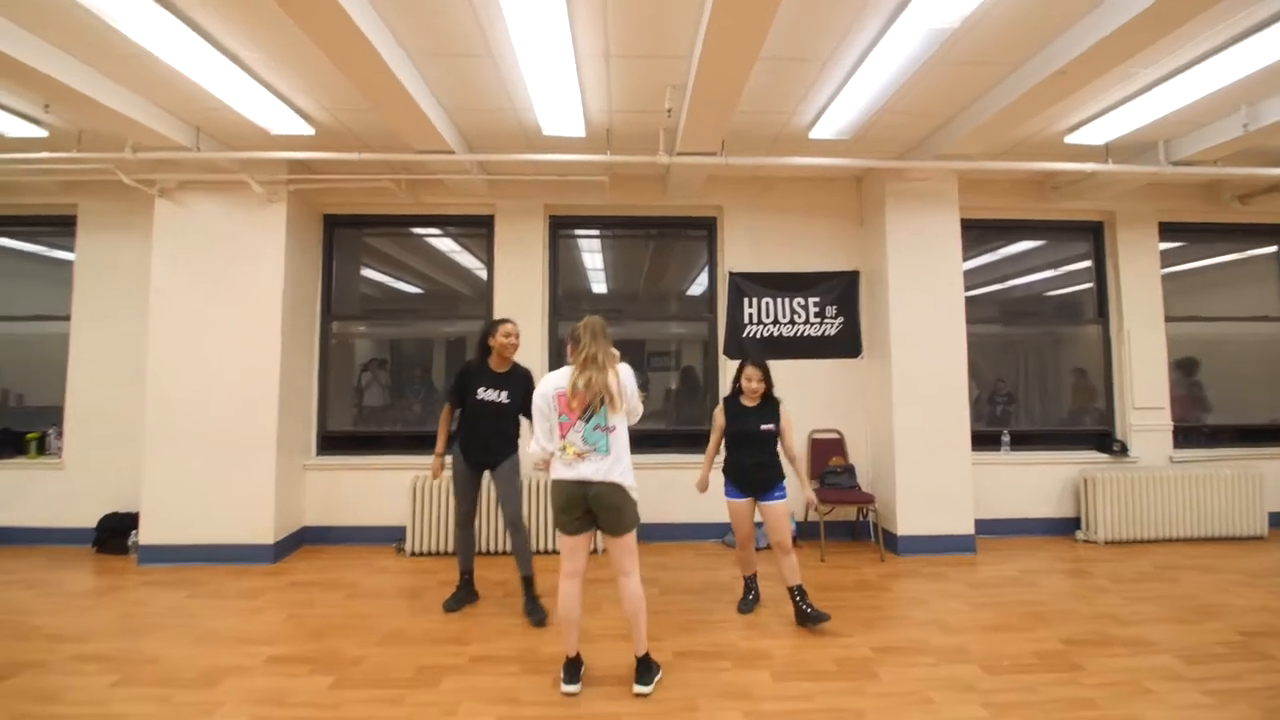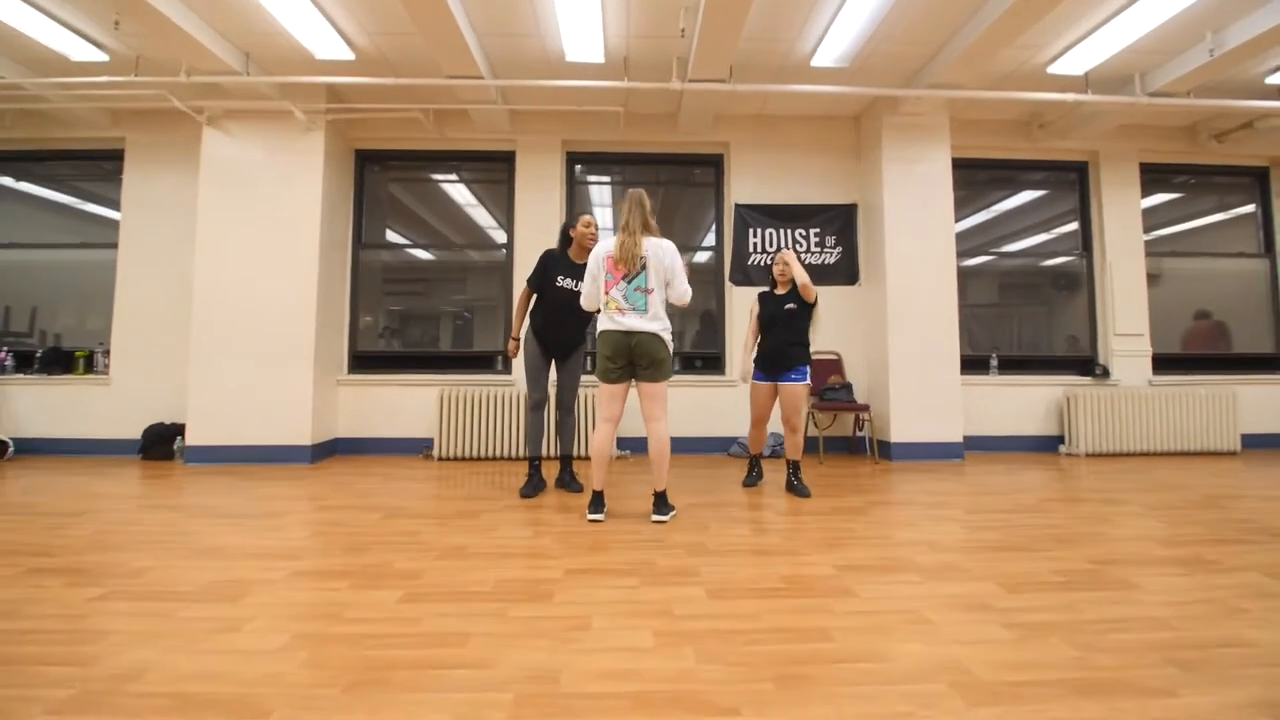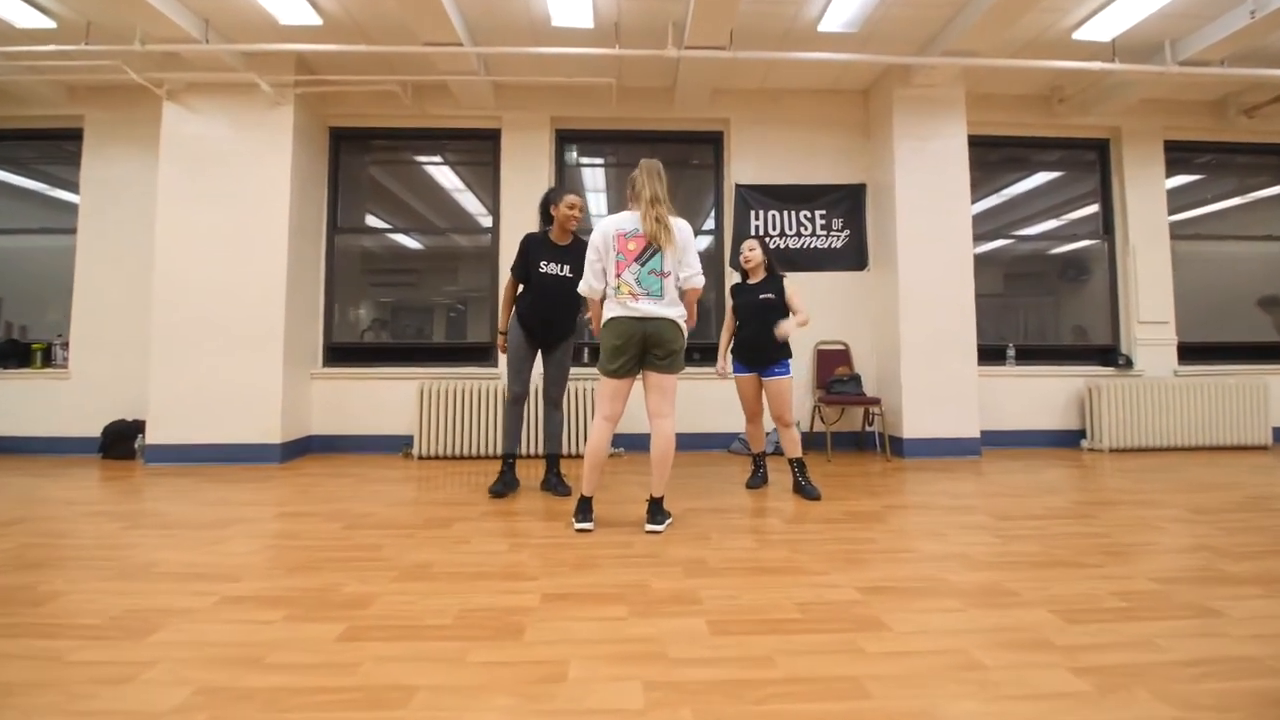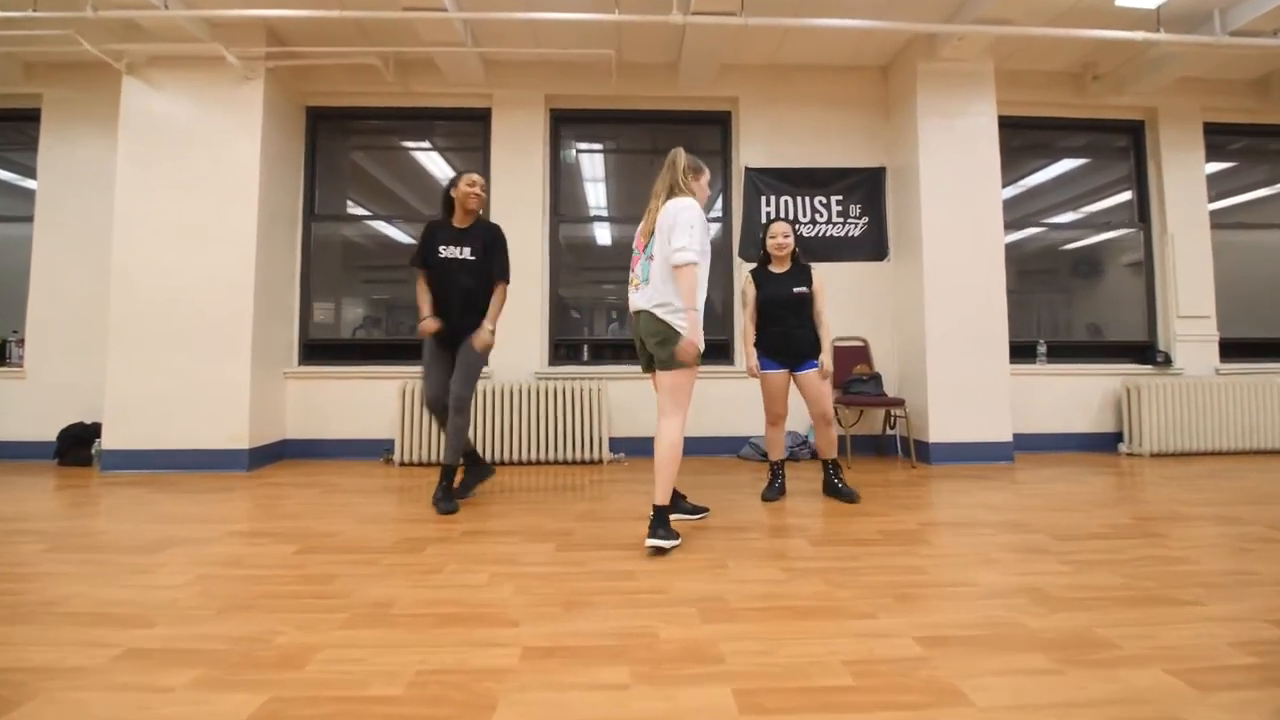
dt=1s
person 1, frame 1
left shoulder: (549, 383)
right shoulder: (621, 374)
left elbow: (541, 448)
right elbow: (634, 415)
left hip: (567, 486)
right hip: (612, 484)
left knee: (571, 575)
right knee: (627, 574)
left ankle: (571, 668)
right ankle: (643, 667)
person 1, frame 2
left shoulder: (602, 250)
right shoulder: (665, 248)
left elbow: (588, 302)
right elbow: (681, 298)
right wrist: (682, 274)
left hip: (612, 338)
right hip: (651, 339)
left knee: (606, 419)
right knee: (656, 420)
left ankle: (597, 500)
right ankle: (660, 501)
person 1, frame 3
left shoulder: (607, 227)
right shoulder: (679, 228)
left elbow: (591, 287)
right elbow: (693, 282)
left wrist: (595, 317)
right wrist: (689, 310)
left hip: (620, 326)
right hip: (665, 326)
left knee: (605, 417)
right knee: (662, 417)
left ankle: (585, 508)
right ankle: (656, 509)
person 1, frame 4
left shoulder: (653, 217)
right shoulder: (687, 207)
right elbow: (685, 261)
right wrist: (693, 318)
left hip: (646, 317)
right hip: (671, 319)
left knee: (670, 414)
right knee: (672, 417)
left ankle: (669, 497)
person 2, frame 1
left shoulder: (522, 377)
right shoulder: (470, 370)
left elbow: (533, 417)
right elbow: (448, 410)
right wrist: (439, 453)
left hip: (505, 455)
right hip: (466, 453)
left knee: (514, 520)
right knee: (464, 519)
left ankle: (530, 595)
right ankle: (466, 585)
person 2, frame 2
right shoulder: (551, 259)
right elbow: (527, 294)
right wrist: (514, 335)
left hip: (573, 345)
right hip: (539, 339)
left knee: (566, 405)
right knee: (537, 401)
left ankle: (566, 471)
right ankle: (535, 472)
person 2, frame 3
left shoulder: (584, 250)
right shoulder: (532, 243)
right elbow: (512, 285)
right wrist: (502, 329)
left hip: (561, 335)
right hip: (524, 328)
left knee: (554, 400)
right knee: (516, 395)
left ankle: (552, 472)
right ankle: (508, 470)
person 2, frame 4
left shoulder: (491, 233)
right shoulder: (433, 231)
left elbow: (501, 286)
right elbow: (422, 279)
left wrist: (488, 326)
right wrist: (426, 316)
left hip: (473, 330)
right hip: (440, 330)
left knee: (459, 400)
right knee: (435, 399)
left ankle: (446, 484)
right ankle: (475, 463)
person 3, frame 1
left shoulder: (776, 408)
right shoulder: (725, 407)
left elbow: (789, 448)
right elbow: (714, 443)
left wrist: (805, 485)
right wrist: (704, 475)
left hip: (771, 484)
right hip: (737, 484)
left knee: (783, 544)
right knee: (744, 541)
left ankle: (802, 605)
right ankle: (751, 589)
person 3, frame 2
left shoulder: (803, 295)
right shoulder: (762, 298)
left elbow: (805, 281)
right elbow: (752, 332)
left wrist: (793, 257)
right wrist: (746, 361)
left hip: (795, 367)
right hip: (764, 367)
left knee: (793, 424)
right knee: (757, 421)
left ankle: (793, 476)
right ankle: (754, 467)
person 3, frame 3
left shoulder: (779, 283)
right shoulder: (736, 290)
left elbow: (804, 316)
right elbow: (728, 326)
left wrist: (791, 322)
right wrist: (721, 356)
left hip: (775, 360)
right hip: (743, 360)
left knee: (784, 418)
right knee: (752, 416)
left ankle: (800, 476)
right ankle: (759, 468)
person 3, frame 4
left shoulder: (807, 274)
right shoulder: (755, 278)
left elbow: (819, 316)
right elbow: (749, 320)
left wrist: (825, 352)
right wrist: (750, 354)
left hip: (807, 354)
right hip: (772, 356)
left knee: (824, 415)
right knee: (775, 418)
left ankle: (833, 477)
right ankle: (776, 478)
